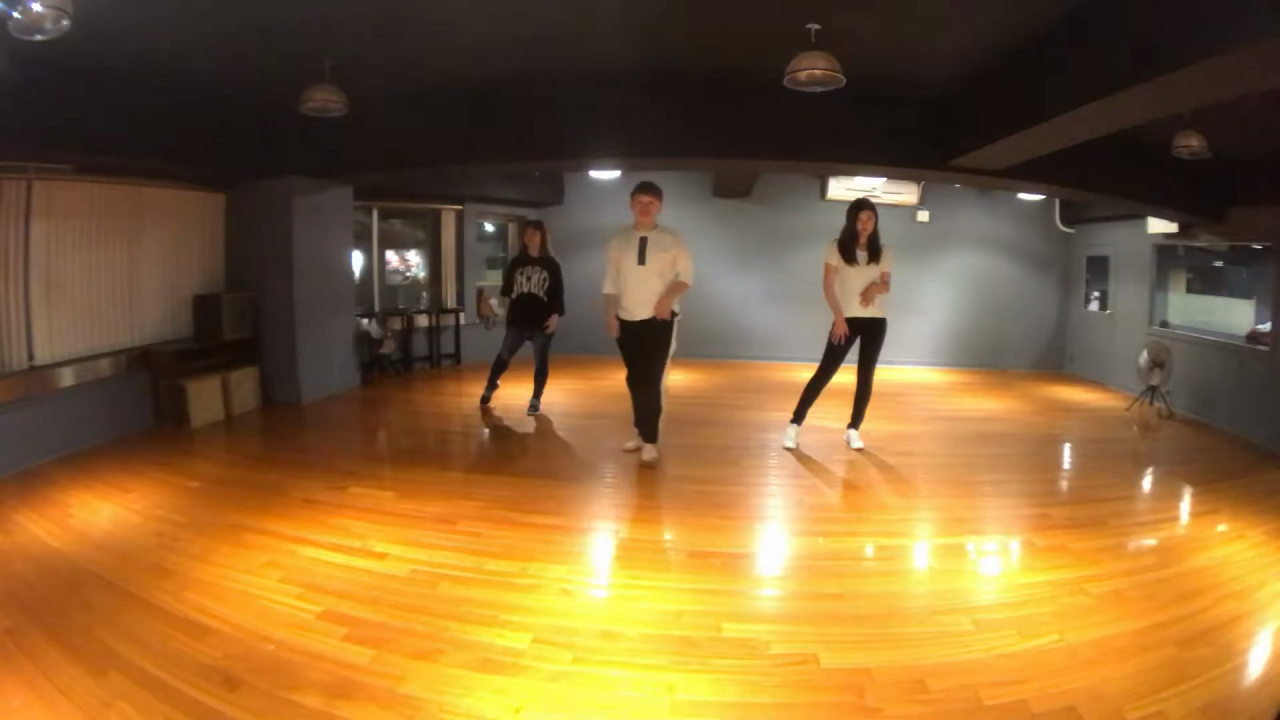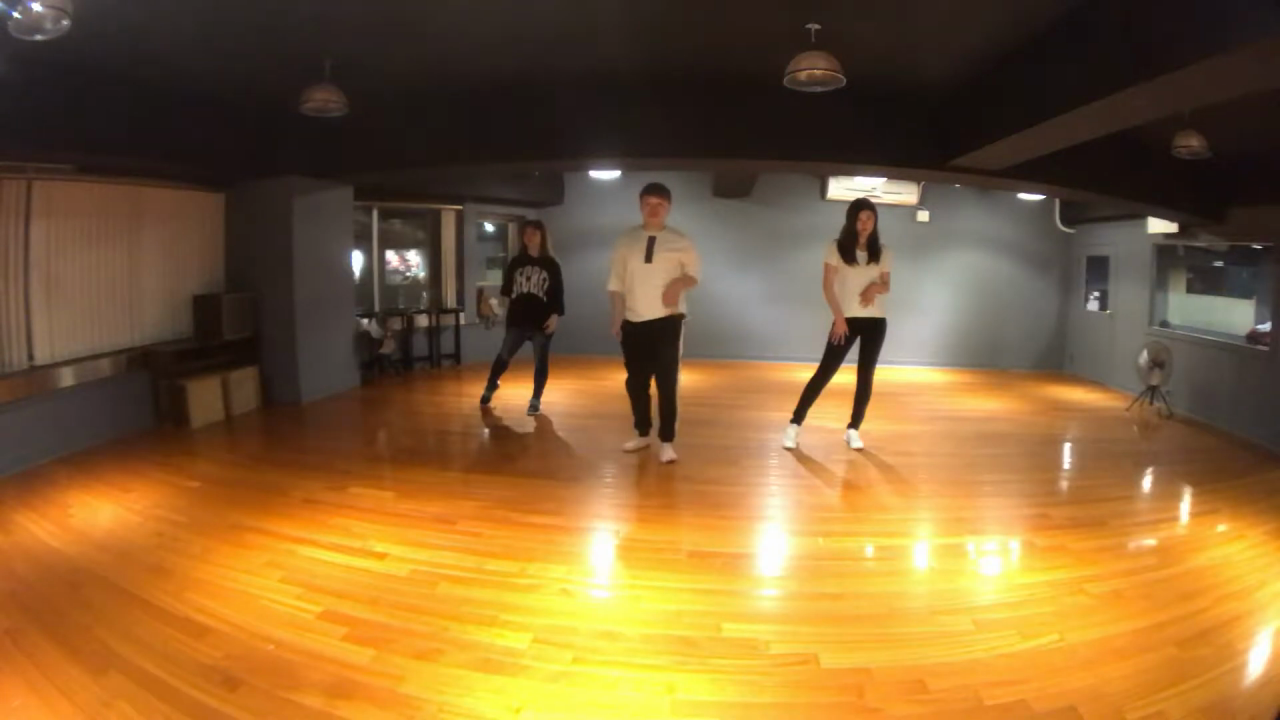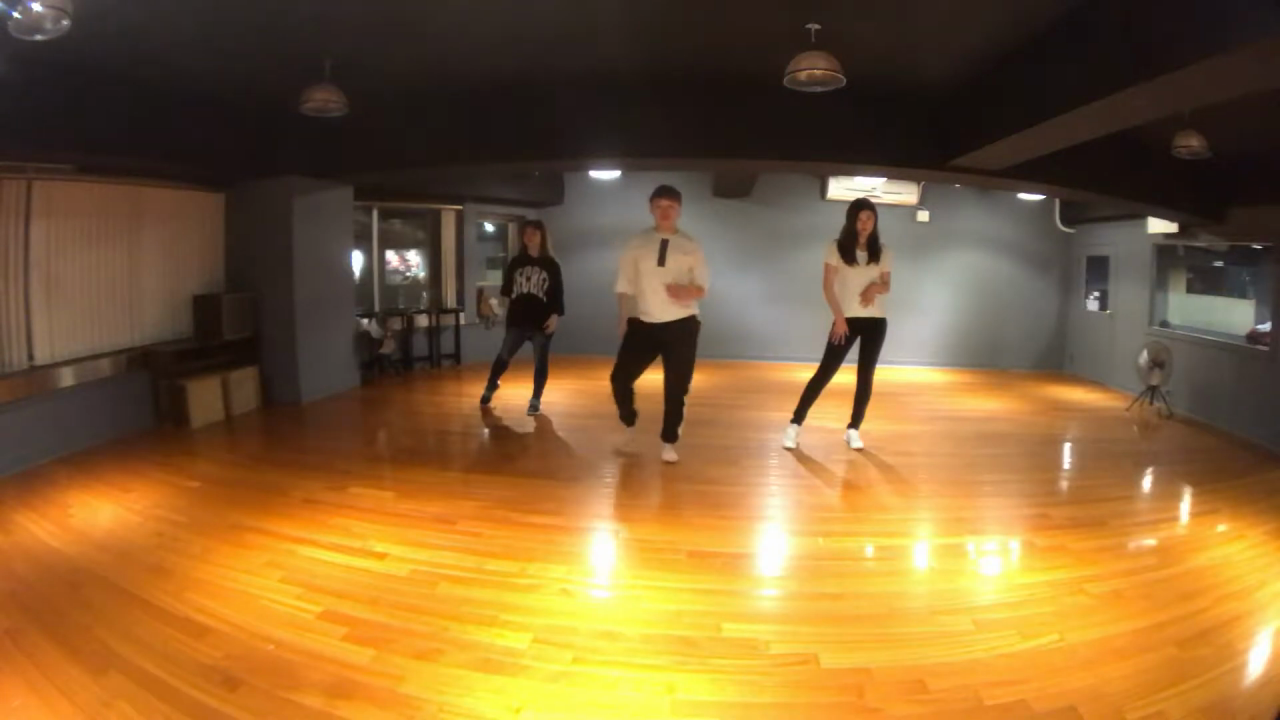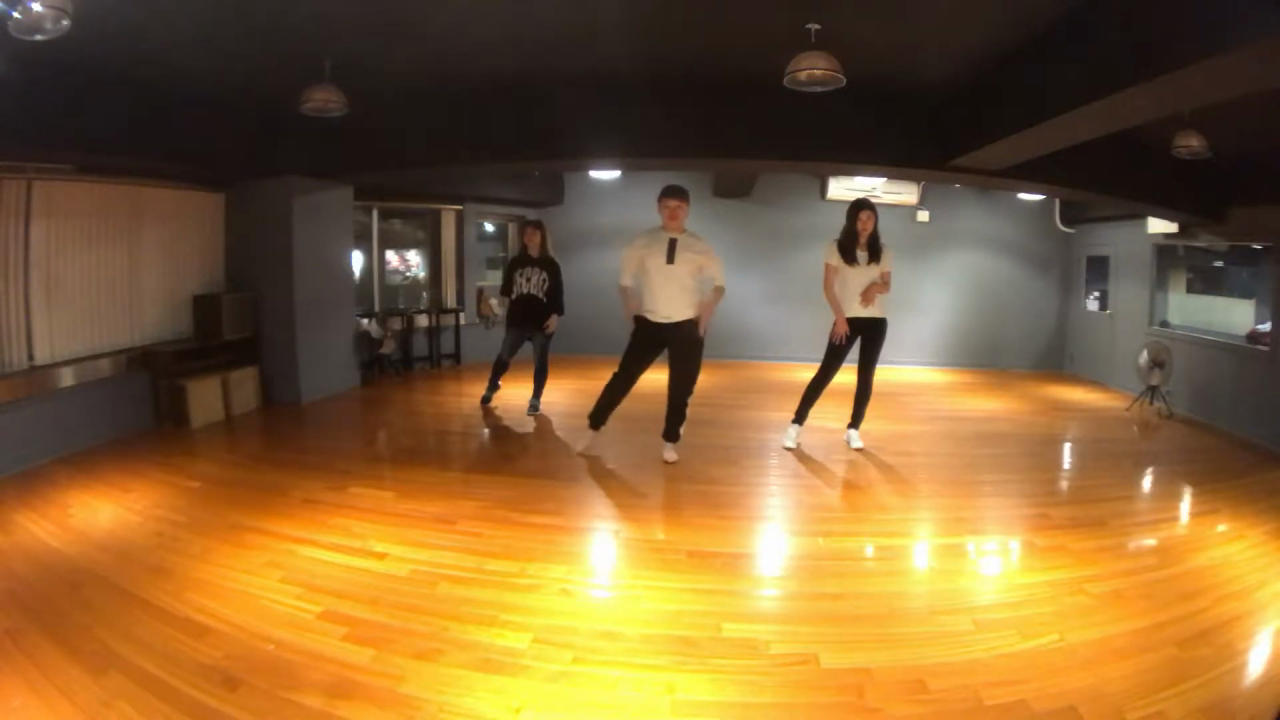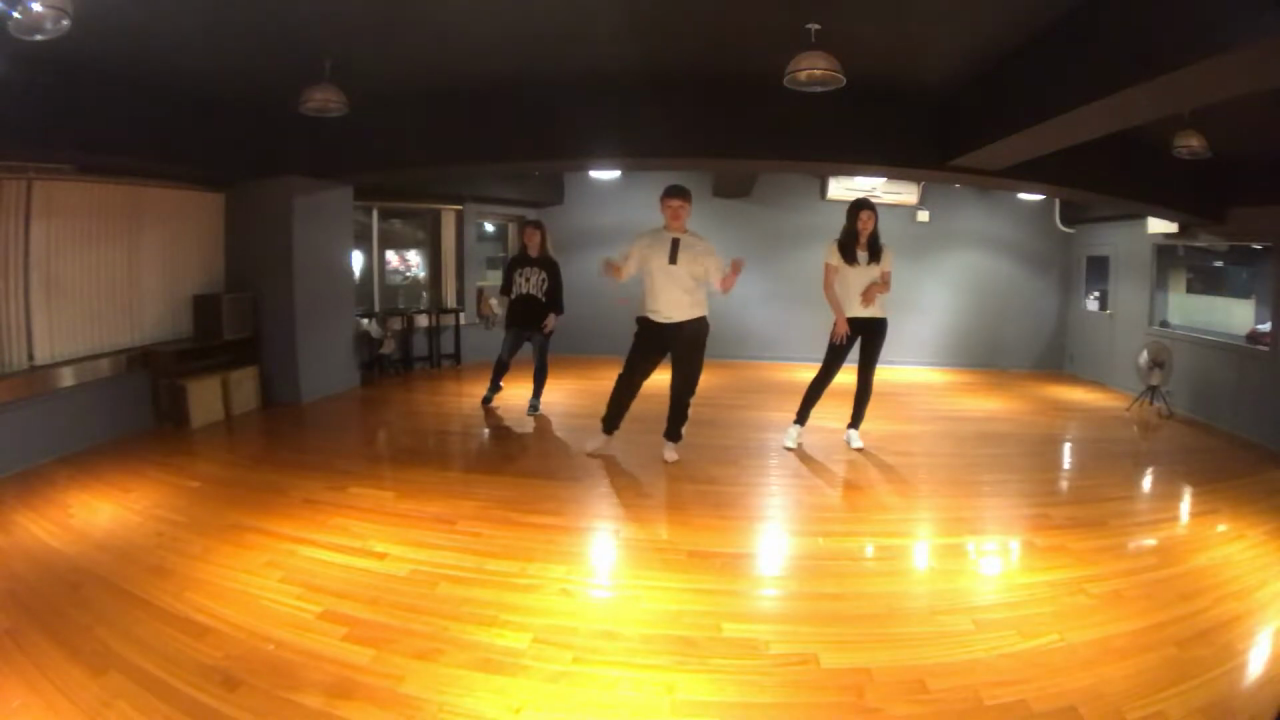
dt=0.2s
person 1, frame 1
left shoulder: (672, 240)
right shoulder: (619, 242)
left elbow: (685, 277)
right elbow: (610, 283)
left wrist: (668, 297)
right wrist: (611, 316)
left hip: (659, 319)
right hip: (627, 321)
left knee: (652, 380)
right knee: (635, 380)
left ankle: (650, 442)
right ankle: (643, 433)
person 1, frame 2
left shoulder: (680, 242)
right shoulder: (627, 241)
left elbow: (694, 276)
right elbow: (616, 282)
left wrist: (679, 285)
right wrist: (617, 317)
left hip: (667, 320)
right hip: (633, 322)
left knee: (666, 382)
right knee: (636, 383)
left ankle: (667, 441)
right ankle: (643, 434)
person 1, frame 3
left shoulder: (691, 246)
right shoulder: (636, 244)
left elbow: (702, 286)
right elbow: (625, 284)
left wrist: (687, 290)
right wrist: (625, 318)
left hip: (681, 324)
right hip: (644, 323)
left knee: (676, 387)
right knee: (621, 377)
left ankle: (669, 441)
right ankle: (630, 424)
person 1, frame 4
left shoulder: (699, 246)
right shoulder: (644, 242)
left elbow: (718, 282)
right elbow: (627, 277)
left wrist: (709, 306)
right wrist: (630, 303)
left hip: (688, 325)
right hip: (651, 322)
left knee: (681, 387)
right knee: (624, 376)
left ankle: (669, 441)
right ankle: (593, 428)
person 1, frame 5
left shoulder: (701, 246)
right shoulder: (646, 242)
left elbow: (722, 286)
right elbow: (623, 273)
left wrist: (734, 272)
right wrist: (611, 267)
left hip: (691, 325)
right hip: (654, 323)
left knee: (683, 388)
right knee: (630, 377)
left ankle: (670, 440)
right ankle: (606, 432)
person 2, frame 1
left shoulder: (882, 253)
right shoulder: (837, 248)
left elbow: (887, 285)
right elbow: (828, 286)
left wrist: (876, 287)
right wrist: (838, 317)
left hip: (875, 321)
right hip: (846, 319)
left knee: (865, 376)
right knee: (825, 372)
left ankle: (853, 429)
right ankle: (795, 425)
person 2, frame 2
left shoulder: (882, 252)
right shoulder: (837, 248)
left elbow: (887, 285)
right elbow: (828, 286)
left wrist: (876, 287)
right wrist: (838, 317)
left hip: (875, 321)
right hip: (846, 319)
left knee: (865, 376)
right knee: (825, 372)
left ankle: (853, 429)
right ankle: (795, 425)
person 2, frame 3
left shoulder: (882, 252)
right shoulder: (837, 248)
left elbow: (887, 285)
right elbow: (828, 286)
left wrist: (876, 287)
right wrist: (838, 317)
left hip: (876, 321)
right hip: (846, 319)
left knee: (866, 376)
right knee: (825, 372)
left ankle: (853, 429)
right ankle: (795, 425)
person 2, frame 4
left shoulder: (882, 252)
right shoulder: (837, 248)
left elbow: (887, 285)
right elbow: (828, 286)
left wrist: (876, 287)
right wrist: (839, 317)
left hip: (876, 321)
right hip: (847, 319)
left knee: (866, 376)
right knee: (826, 372)
left ankle: (853, 429)
right ankle: (796, 425)
person 2, frame 5
left shoulder: (882, 252)
right shoulder: (837, 248)
left elbow: (888, 285)
right elbow: (828, 286)
left wrist: (877, 287)
right wrist: (840, 317)
left hip: (876, 321)
right hip: (847, 320)
left knee: (866, 377)
right knee: (827, 372)
left ankle: (853, 429)
right ankle: (798, 425)
person 3, frame 1
left shoulder: (551, 265)
right shoulder: (516, 263)
left elbow: (558, 293)
right elbow: (507, 289)
left wrist: (556, 315)
left hip: (542, 321)
right hip: (518, 319)
left knee: (541, 360)
right knee: (504, 355)
left ankle: (536, 400)
right ankle: (490, 386)
person 3, frame 2
left shoulder: (551, 264)
right shoulder: (516, 263)
left elbow: (558, 293)
right elbow: (507, 289)
left wrist: (555, 315)
left hip: (542, 321)
right hip: (518, 319)
left knee: (541, 361)
right knee: (504, 355)
left ankle: (535, 400)
right ankle: (490, 386)
person 3, frame 3
left shoulder: (551, 265)
right shoulder: (516, 263)
left elbow: (558, 293)
right elbow: (507, 289)
left wrist: (555, 315)
left hip: (542, 321)
right hip: (518, 319)
left knee: (541, 361)
right knee: (504, 355)
left ankle: (535, 400)
right ankle: (491, 386)
person 3, frame 4
left shoulder: (551, 265)
right shoulder: (516, 263)
left elbow: (558, 294)
right elbow: (507, 289)
left wrist: (555, 316)
left hip: (541, 321)
right hip: (517, 319)
left knee: (540, 361)
right knee: (504, 355)
left ankle: (535, 400)
right ankle: (492, 386)
person 3, frame 5
left shoulder: (550, 265)
right shoulder: (515, 263)
left elbow: (557, 293)
right elbow: (506, 289)
left wrist: (554, 315)
left hip: (541, 321)
right hip: (517, 319)
left knee: (540, 361)
right knee: (505, 355)
left ankle: (535, 400)
right ankle: (493, 387)
